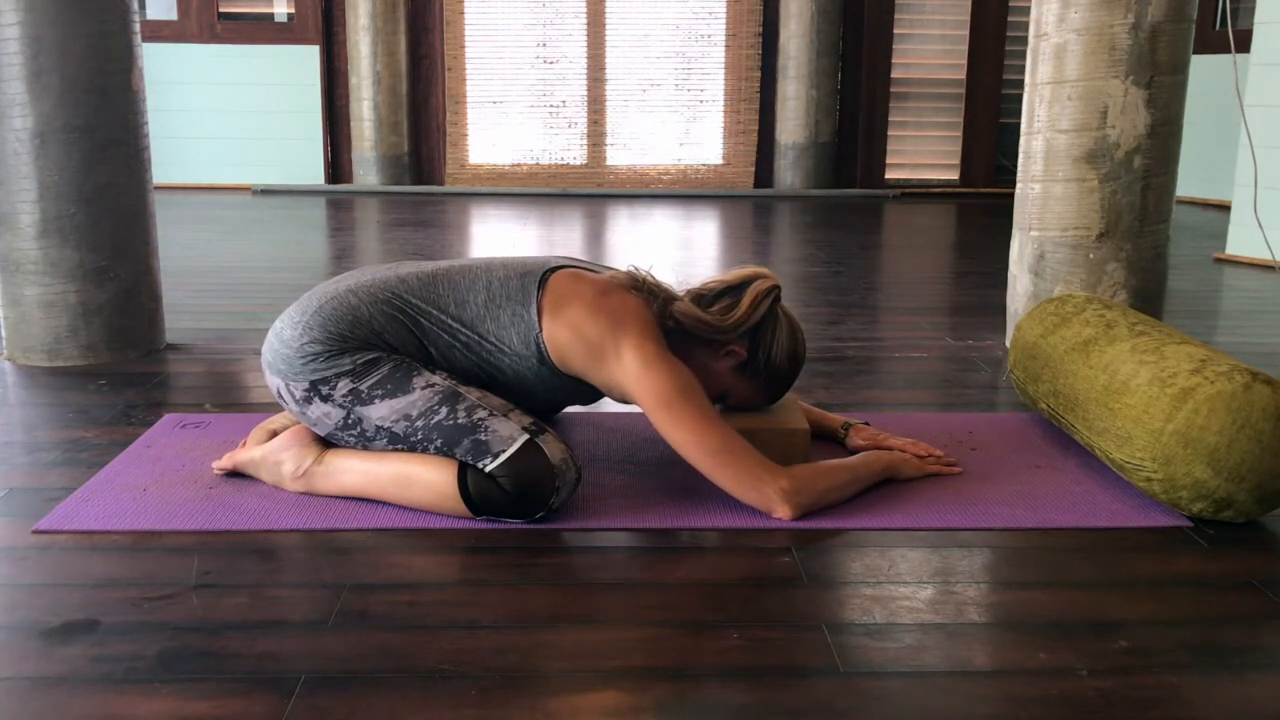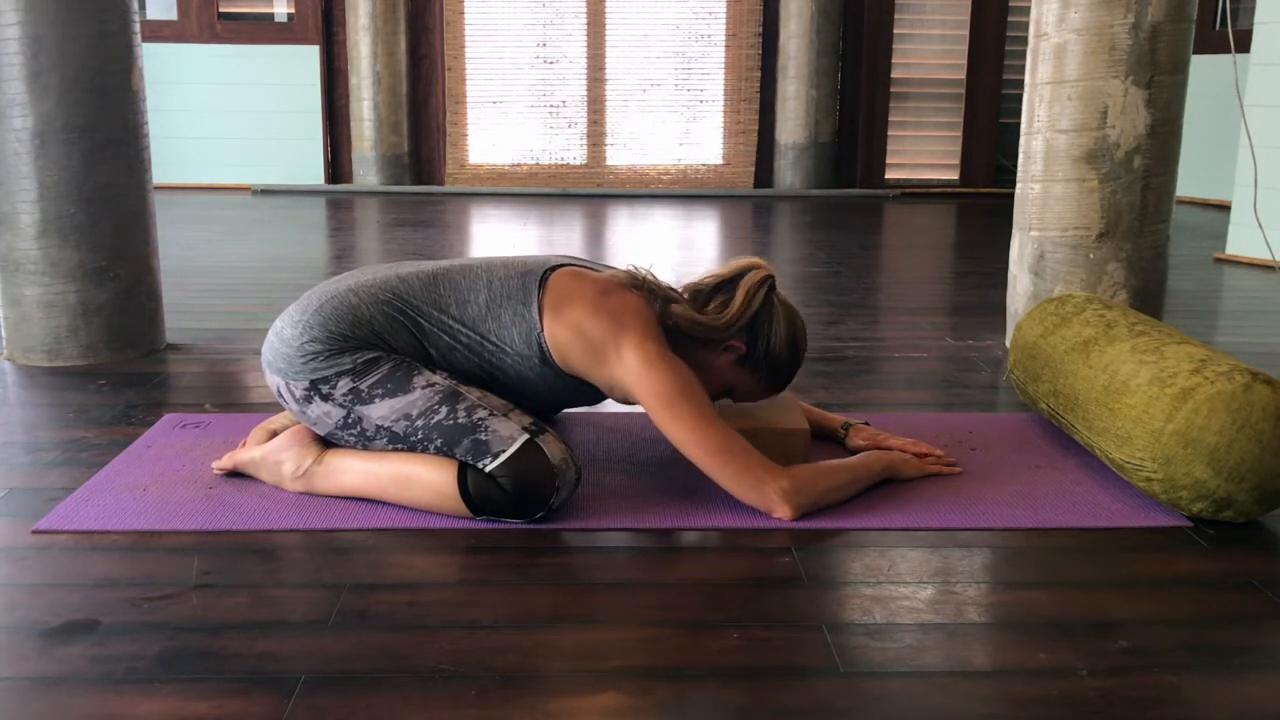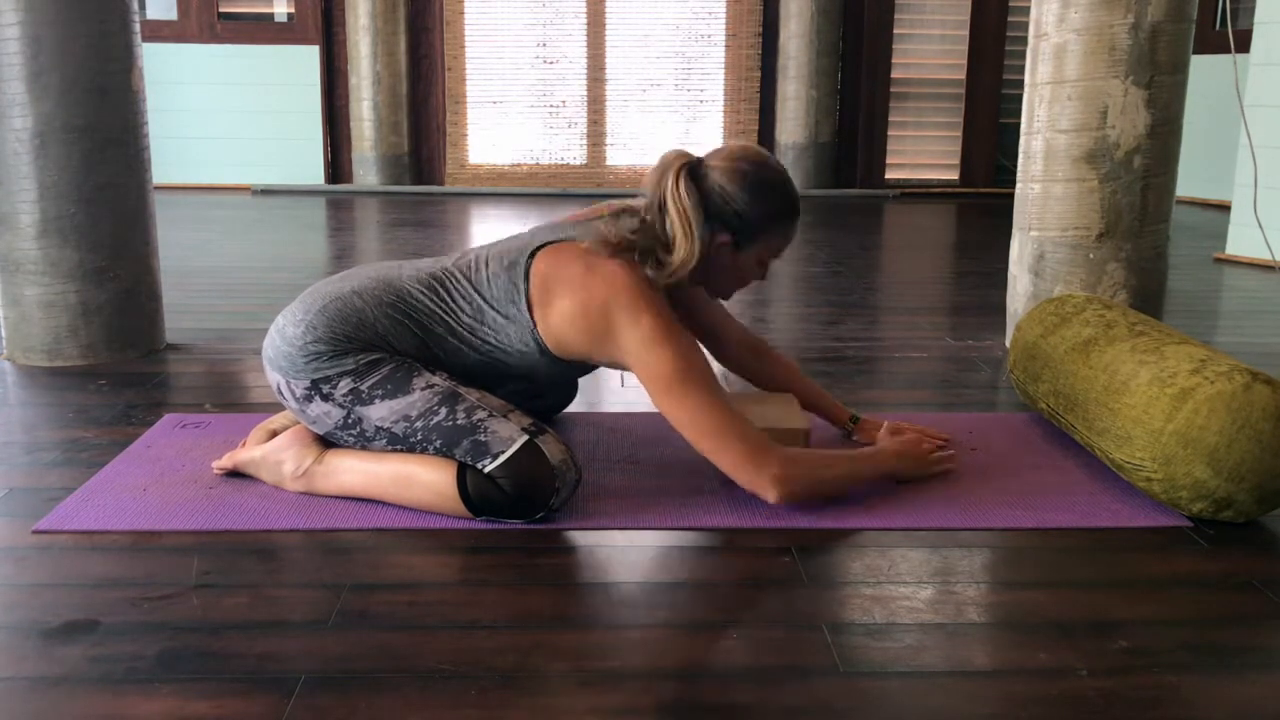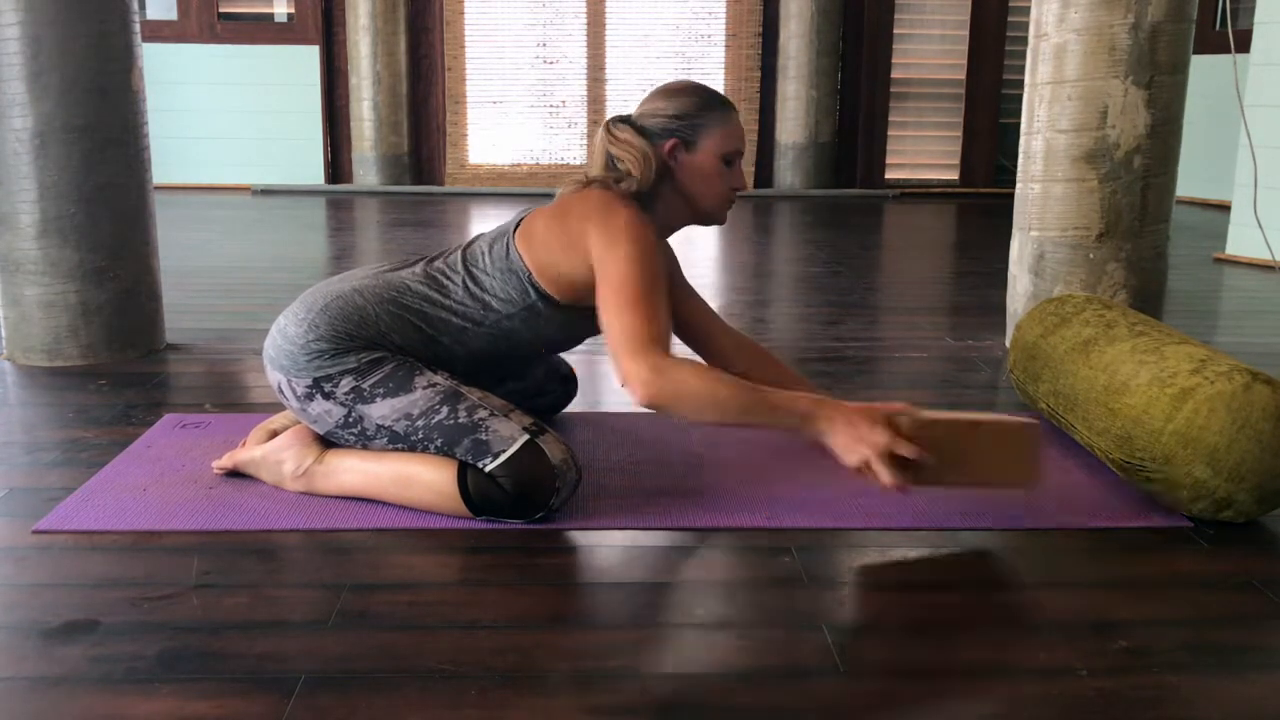
dt=0.2s
person 1, frame 1
left shoulder: (653, 310)
right shoulder: (643, 353)
left elbow: (748, 400)
right elbow: (780, 497)
left wrist: (846, 428)
right wrist: (883, 466)
left hip: (359, 311)
right hip: (321, 348)
left knee: (533, 411)
right knee: (535, 476)
left ankle: (322, 421)
right ankle: (307, 463)
person 1, frame 2
left shoulder: (654, 302)
right shoulder: (644, 349)
left elbow: (719, 409)
right elbow: (780, 496)
left wrist: (843, 431)
right wrist: (877, 472)
left hip: (363, 314)
right hip: (322, 351)
left knee: (539, 418)
right knee: (538, 480)
left ankle: (323, 432)
right ankle: (309, 467)
person 1, frame 3
left shoulder: (646, 246)
right shoulder: (631, 302)
left elbow: (745, 350)
right elbow: (776, 483)
left wrist: (856, 423)
right wrist: (882, 461)
left hip: (365, 306)
right hip: (322, 351)
left knee: (539, 400)
right knee: (539, 477)
left ankle: (326, 426)
right ankle: (305, 465)
person 1, frame 4
left shoulder: (637, 233)
right shoulder: (618, 230)
left elbow: (726, 346)
right elbow: (651, 381)
left wrist: (833, 404)
right wrist: (825, 420)
left hip: (357, 318)
right hip: (315, 343)
left knee: (545, 388)
right knee: (537, 481)
left ankle: (330, 419)
right ankle: (304, 461)
